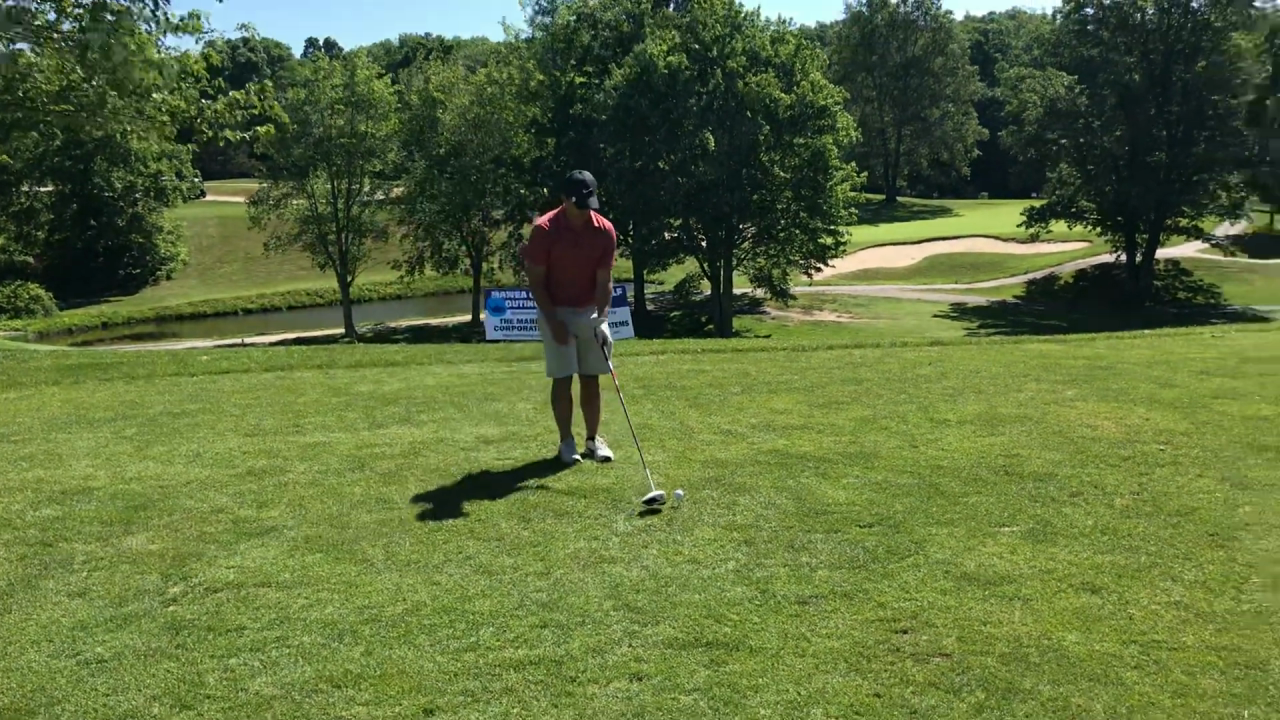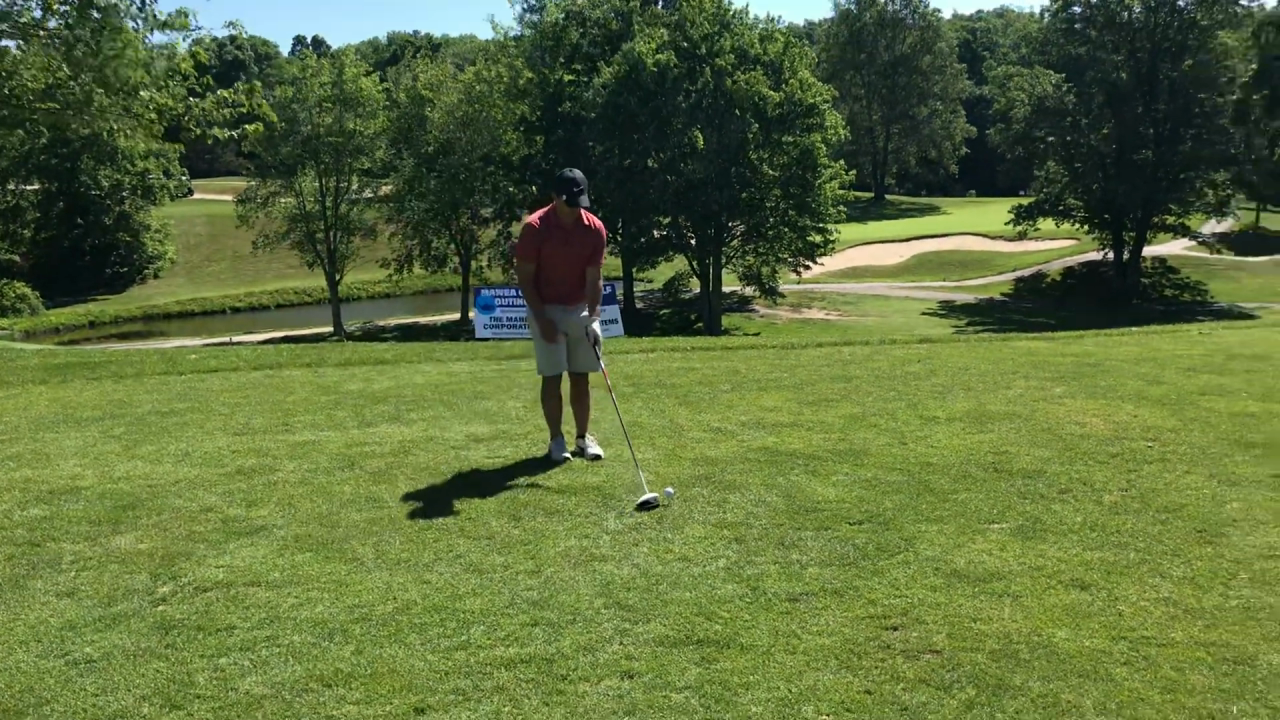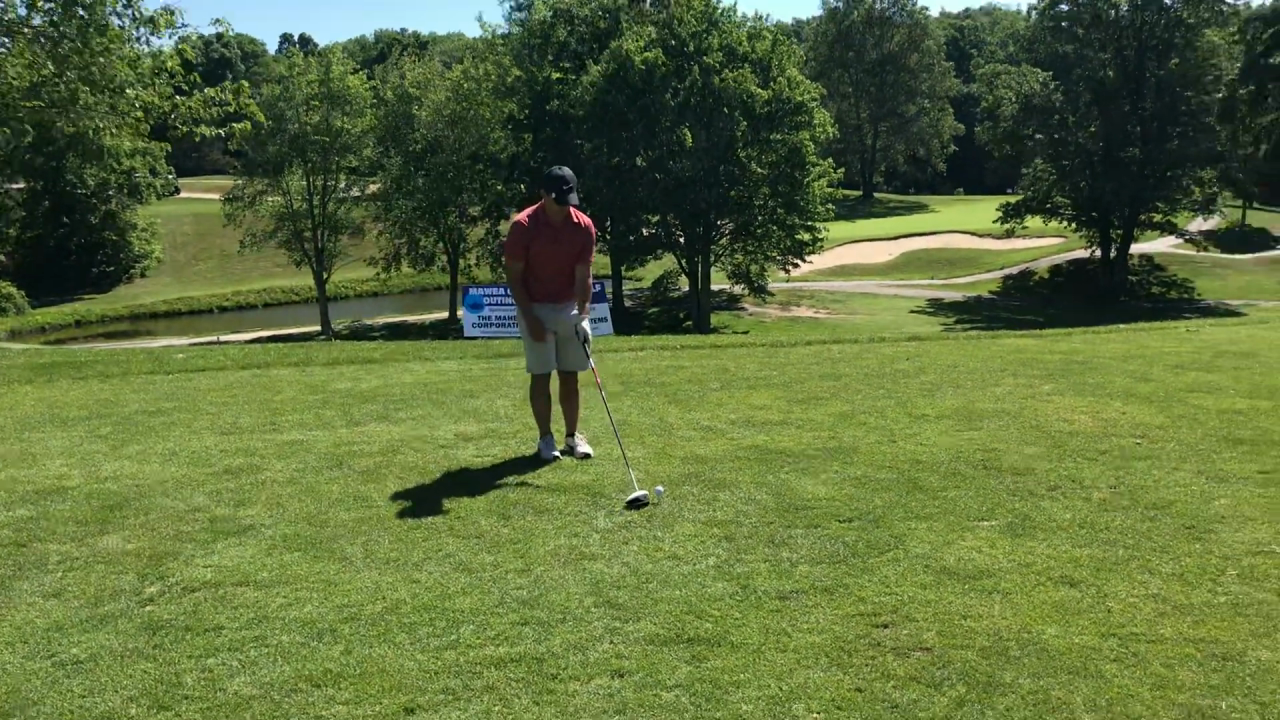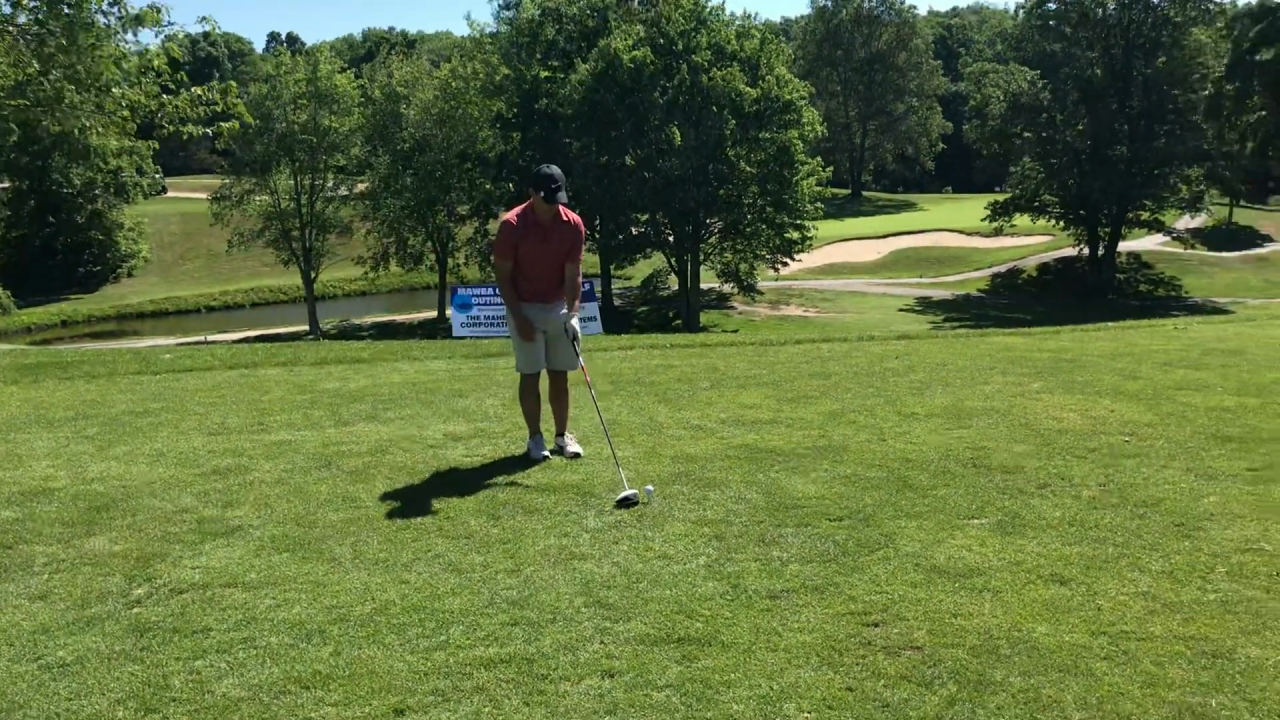
dt=0.1s
person 1, frame 1
left shoulder: (605, 230)
right shoulder: (544, 229)
left elbow: (604, 280)
right elbow: (536, 281)
left wrist: (603, 319)
right wrist: (554, 320)
left hip: (590, 312)
right hip: (556, 313)
left knee: (591, 379)
right knee: (562, 379)
left ankle: (593, 439)
right ankle: (566, 440)
person 1, frame 2
left shoulder: (595, 228)
right shoulder: (534, 227)
left elbow: (594, 279)
right elbow: (525, 279)
left wrist: (594, 317)
right wrist: (543, 319)
left hip: (579, 310)
right hip: (546, 310)
left knee: (581, 377)
right knee: (552, 377)
left ankle: (583, 437)
right ankle: (556, 439)
person 1, frame 3
left shoulder: (584, 226)
right shoulder: (523, 226)
left elbow: (584, 276)
right elbow: (514, 277)
left wrist: (584, 316)
right wrist: (530, 318)
left hip: (569, 308)
right hip: (534, 309)
left knee: (569, 376)
right knee: (540, 375)
left ankle: (572, 436)
right ankle: (545, 437)
person 1, frame 4
left shoulder: (573, 224)
right shoulder: (512, 225)
left elbow: (573, 274)
right elbow: (503, 276)
left wrist: (573, 314)
right wrist: (518, 317)
left hip: (559, 307)
right hip: (524, 308)
left knee: (559, 375)
right knee: (530, 375)
left ankle: (562, 435)
right ankle: (535, 437)
